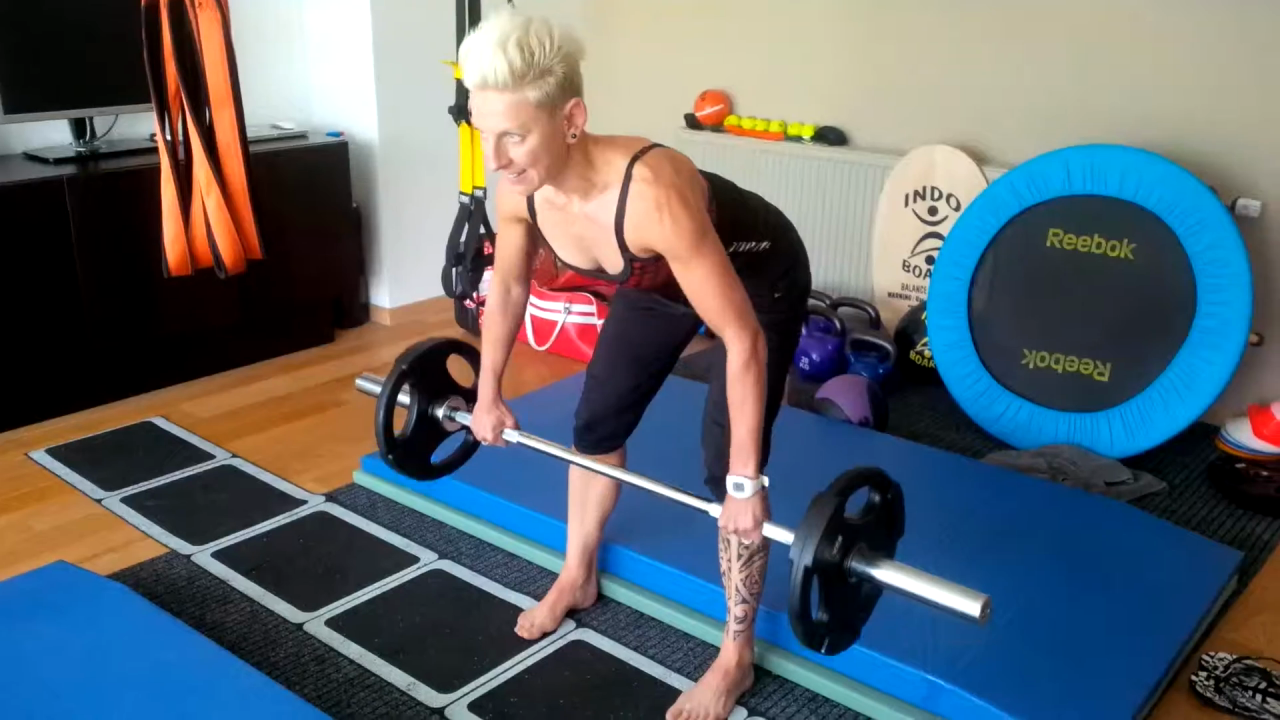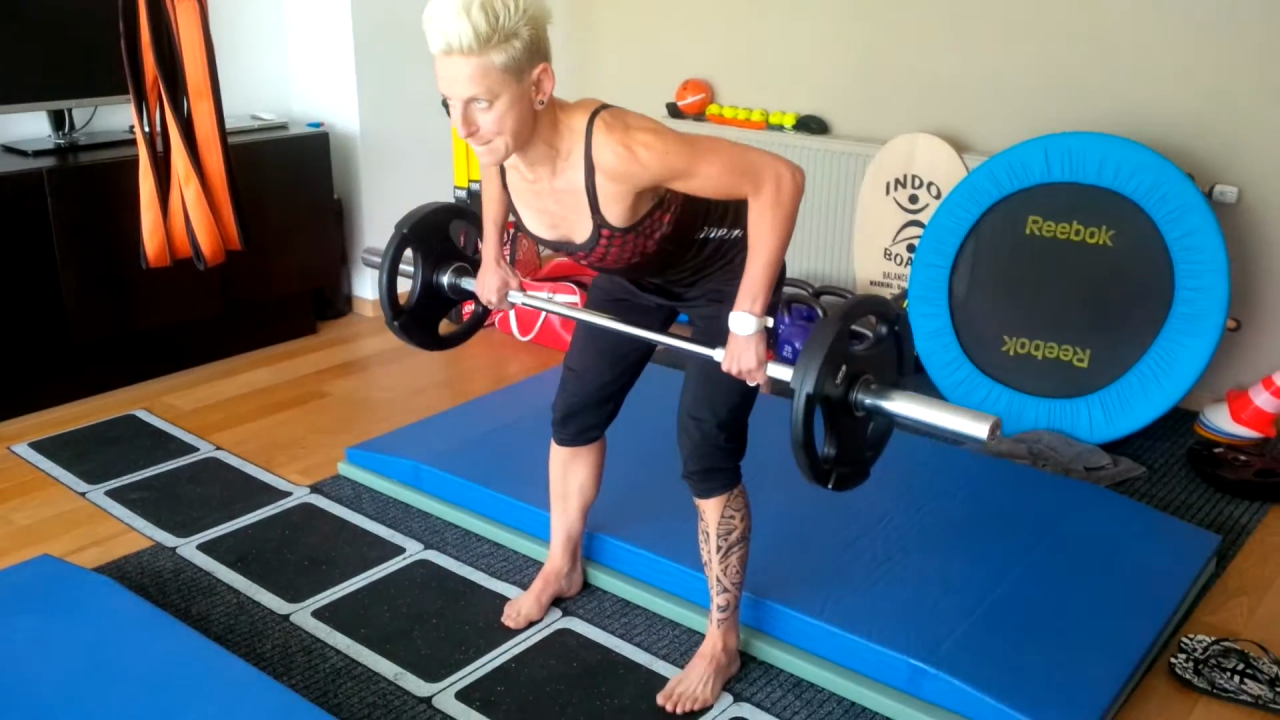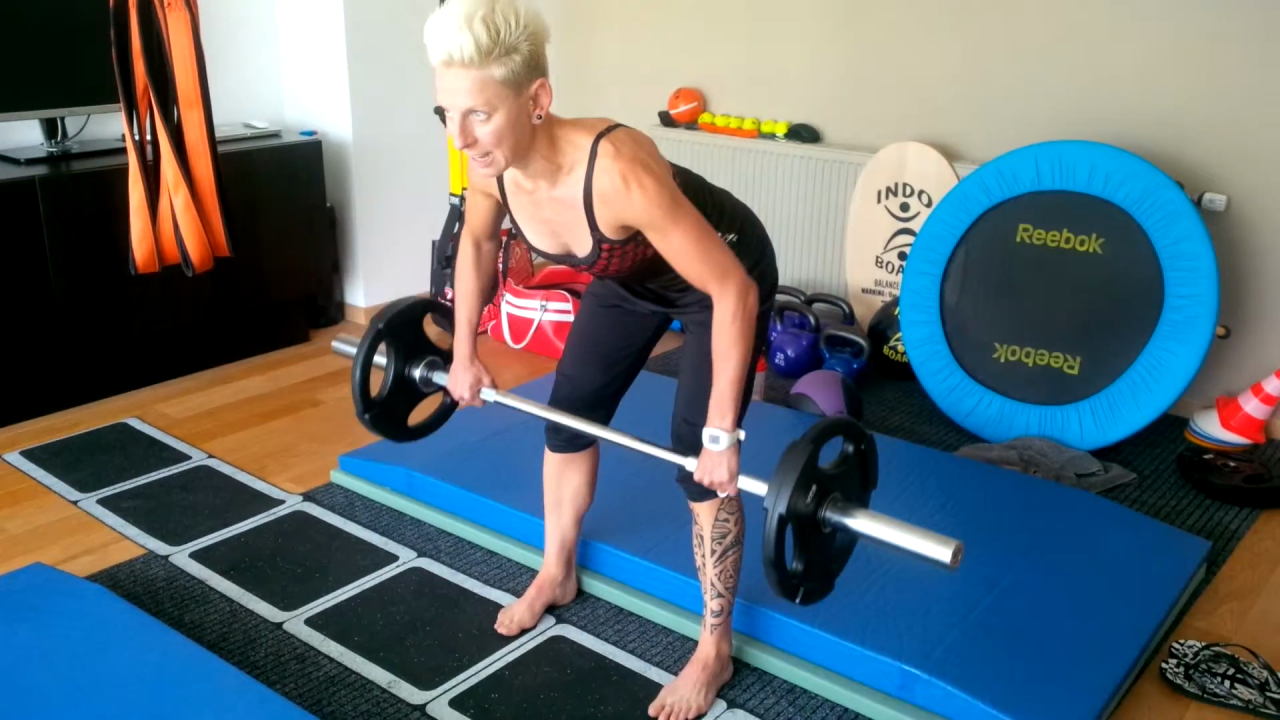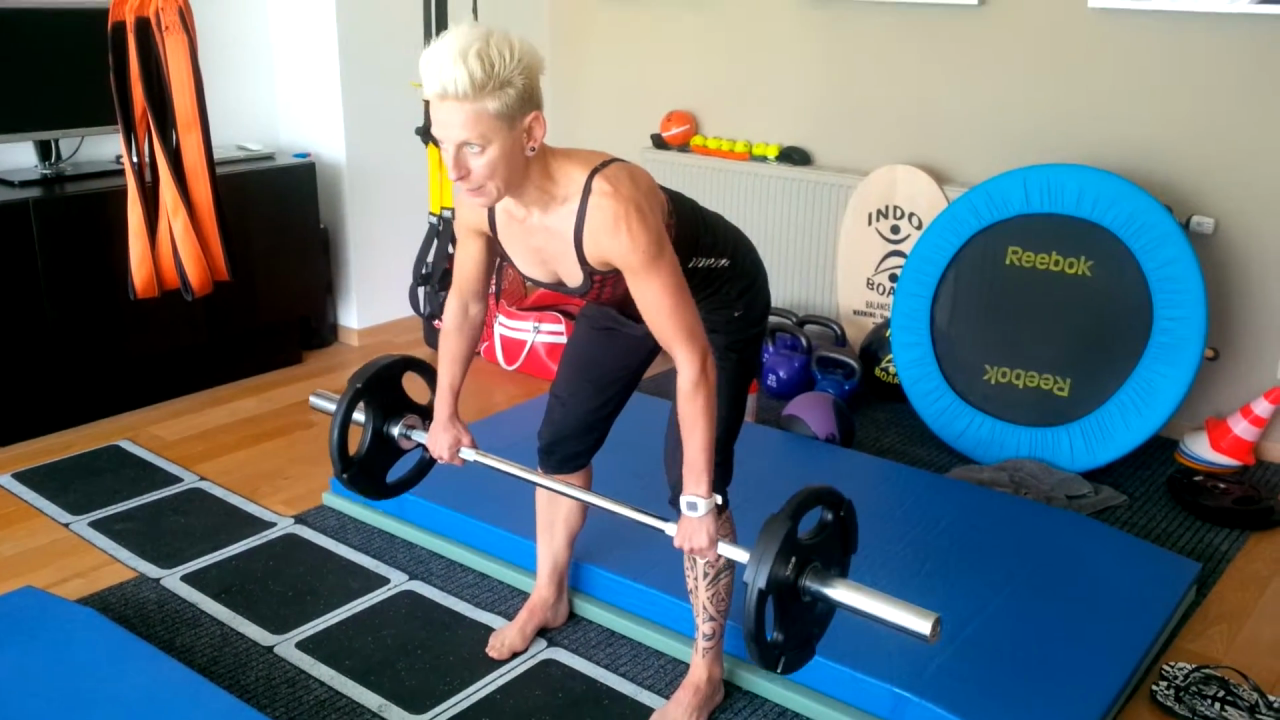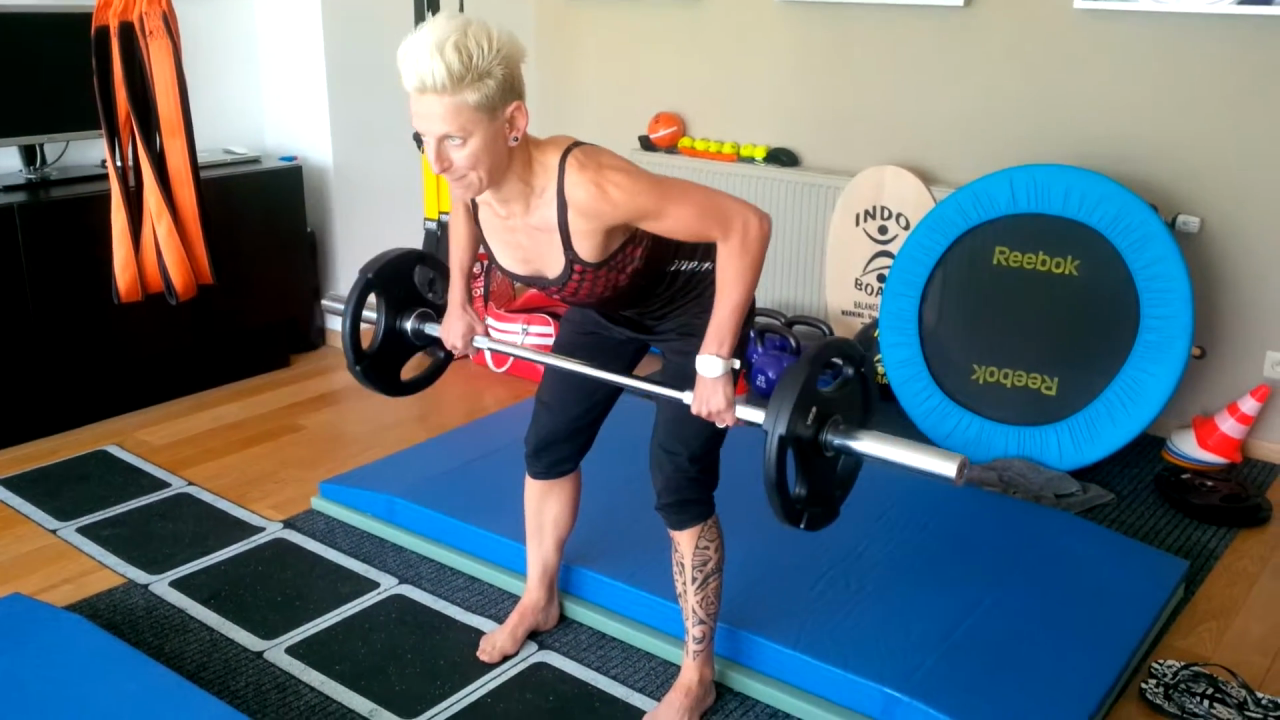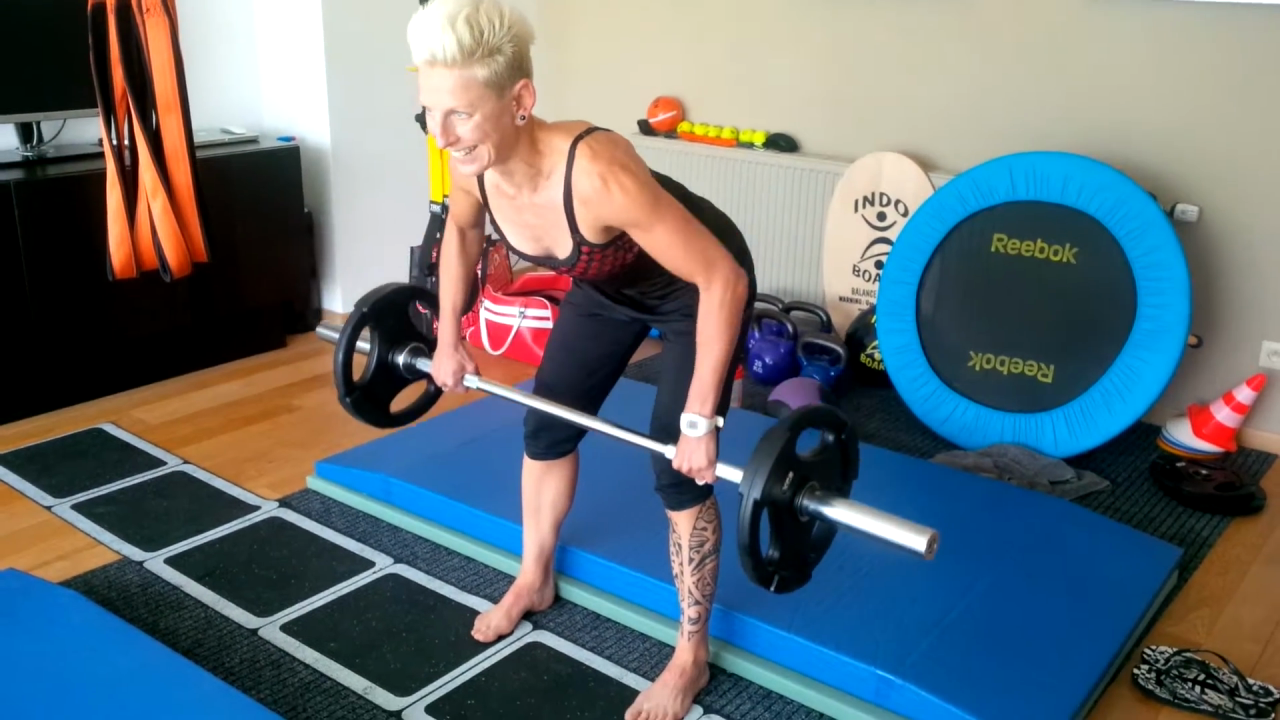
dt=0.7s
person 1, frame 1
left shoulder: (652, 193)
right shoulder: (519, 189)
left elbow: (743, 341)
right elbow: (507, 286)
left wrist: (747, 483)
right wrist: (488, 394)
left hip: (760, 275)
right hip: (660, 277)
left knee: (724, 459)
right knee: (595, 423)
left ankle: (736, 656)
right ankle: (578, 578)
person 1, frame 2
left shoulder: (616, 146)
right shoulder: (499, 139)
left elbow: (779, 179)
left wrist: (747, 320)
right wrist: (491, 254)
left hip: (722, 266)
right hip: (633, 270)
left knee: (705, 450)
right knee: (574, 413)
left ankle: (721, 642)
right ankle: (563, 566)
person 1, frame 3
left shoulder: (617, 171)
right shoulder: (492, 167)
left elbow: (732, 292)
right elbow: (477, 243)
left wrist: (721, 433)
right wrist: (465, 350)
left hip: (722, 271)
right hip: (631, 272)
left knee: (698, 457)
right knee: (568, 415)
left ankle: (714, 649)
right ankle: (557, 574)
person 1, frame 4
left shoulder: (611, 209)
right shoulder: (479, 201)
left elbow: (693, 361)
right elbow: (464, 304)
left wrist: (696, 501)
right wrist: (443, 412)
left hip: (718, 298)
right hip: (621, 295)
left knee: (691, 482)
right knee: (560, 441)
right ankle: (548, 597)
person 1, frame 5
left shoulder: (589, 183)
right shoulder: (470, 176)
left elbow: (746, 225)
left wrist: (715, 364)
right wrist: (458, 300)
left hip: (692, 301)
right hip: (605, 305)
left knee: (678, 484)
right knee: (547, 446)
right ankle: (539, 600)
person 1, frame 6
left shoulder: (597, 172)
right shoulder: (472, 165)
left elbow: (724, 277)
right elbow: (461, 233)
left wrist: (699, 421)
right wrist: (449, 336)
left hip: (692, 287)
right hip: (608, 283)
left knee: (679, 467)
right knee: (545, 426)
left ankle: (691, 655)
right ankle: (534, 580)
